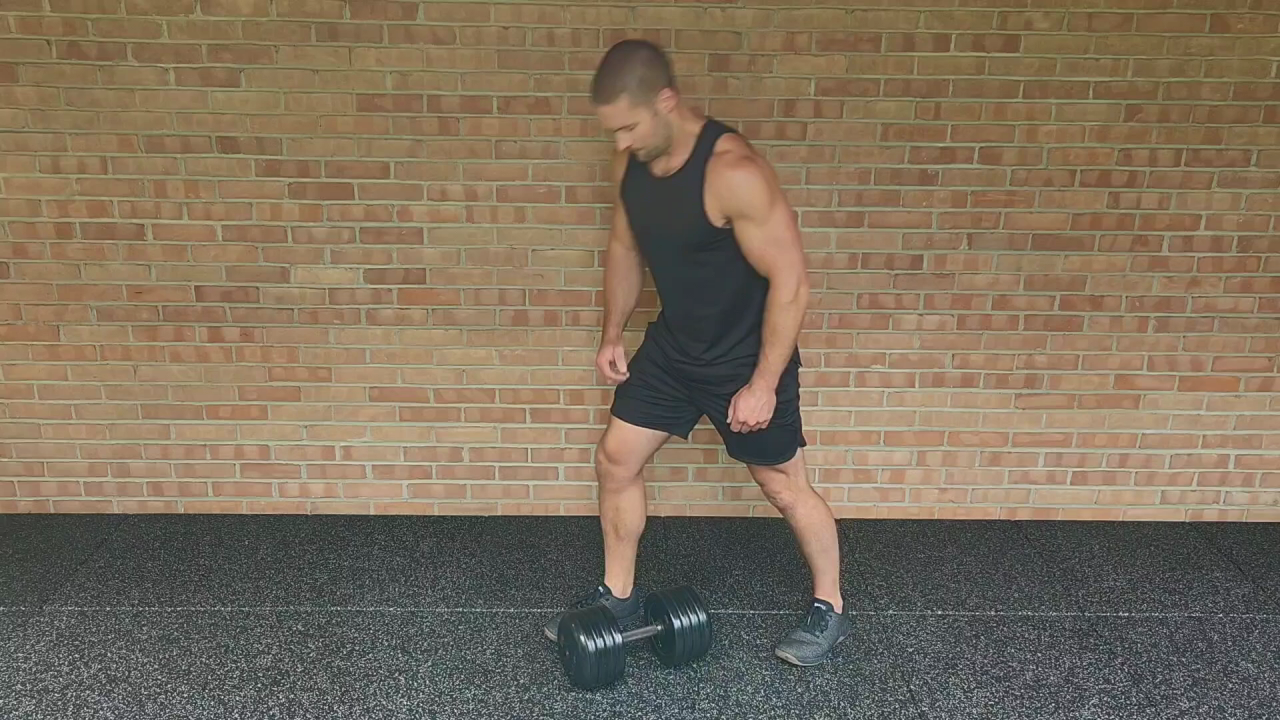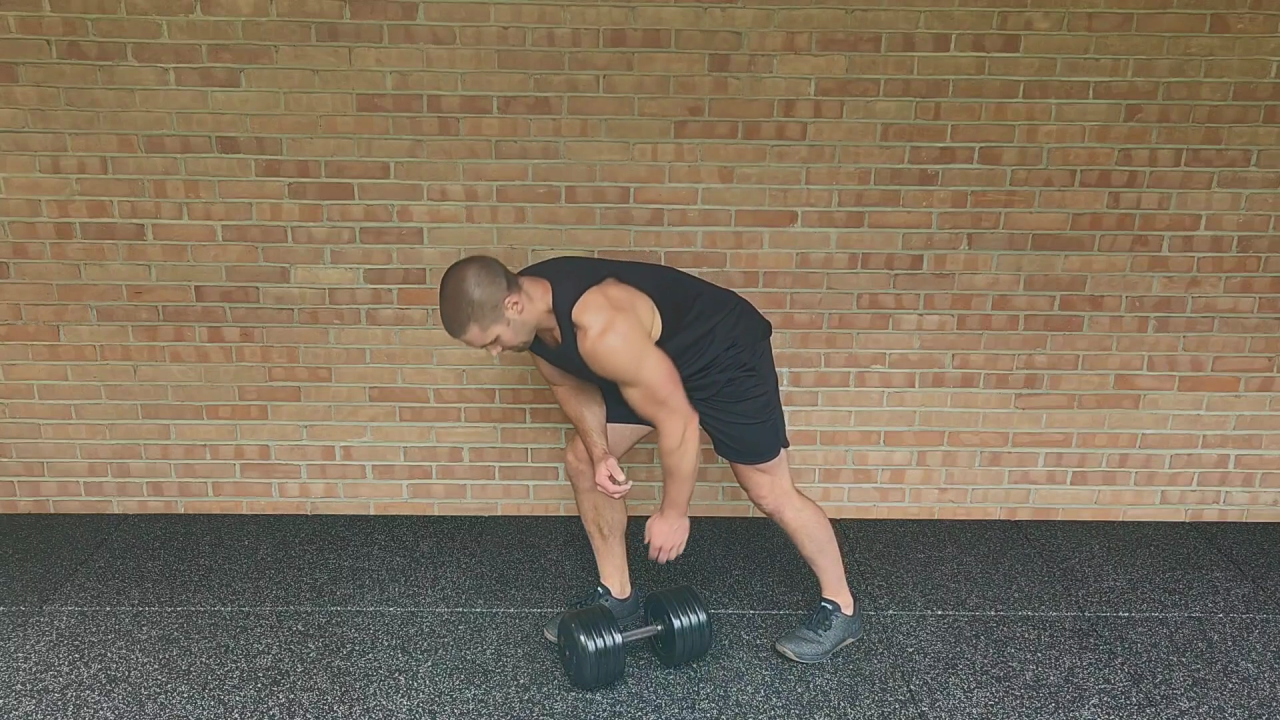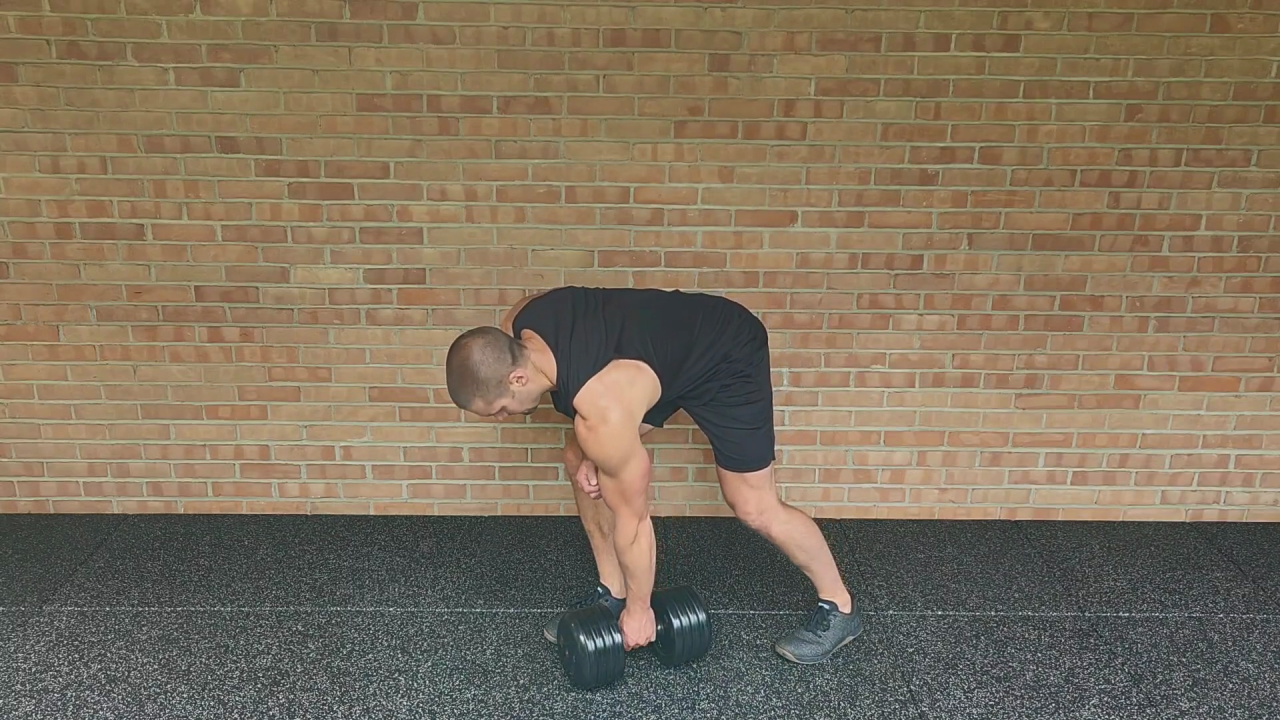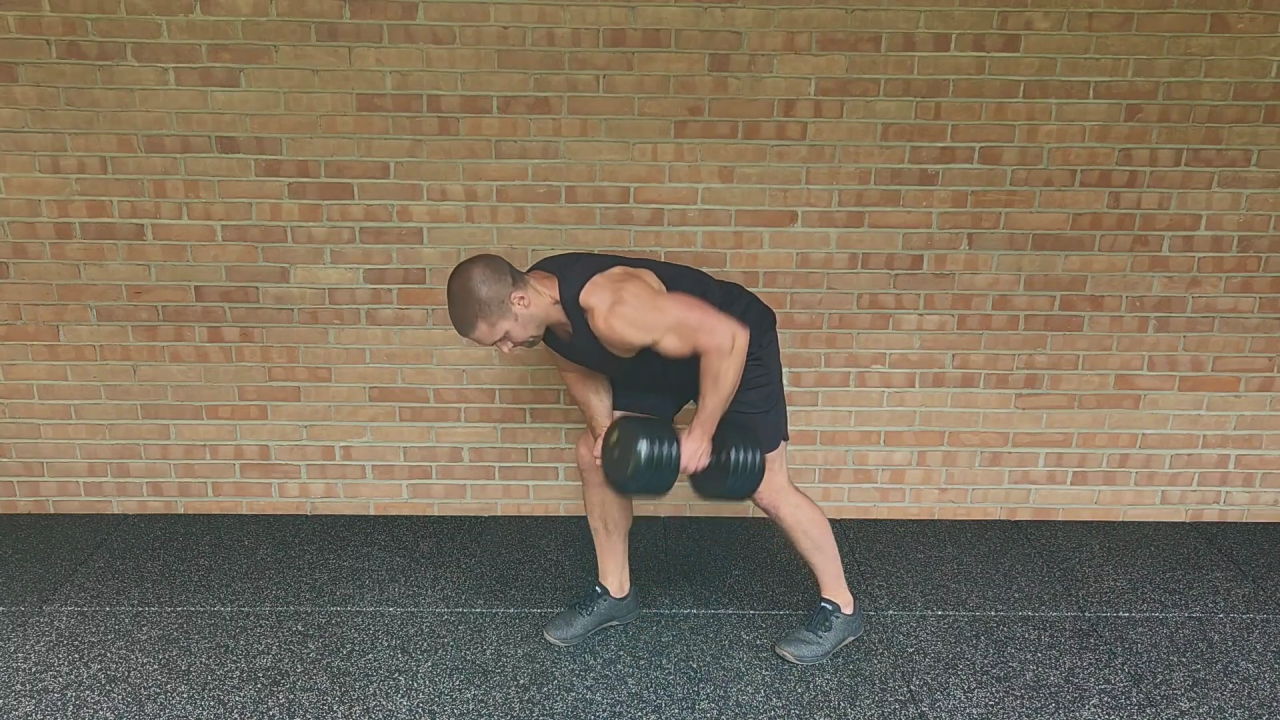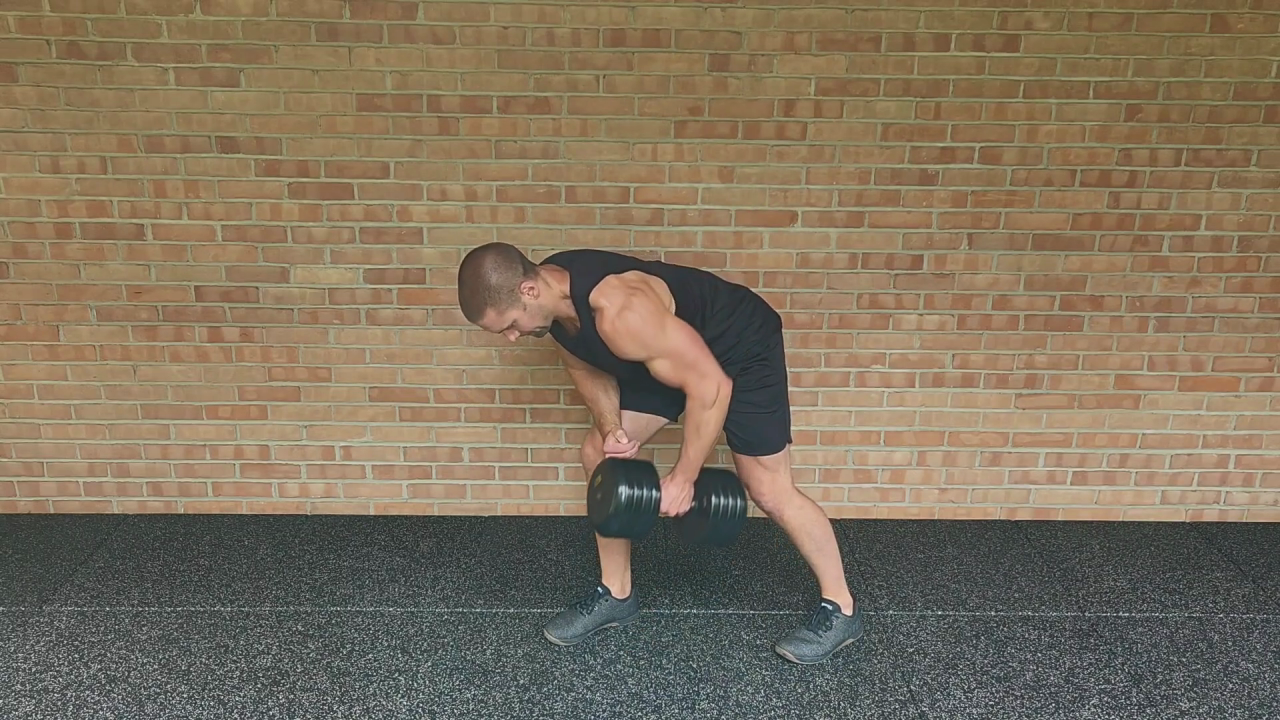
dt=0.7s
person 1, frame 1
left shoulder: (734, 172)
right shoulder: (631, 166)
left elbow: (790, 281)
right elbow: (623, 251)
left wrist: (765, 383)
right wrist: (611, 335)
left hip: (746, 354)
right hip: (673, 345)
left knee: (783, 486)
right knee: (615, 461)
left ankle: (830, 607)
right ankle: (618, 595)
person 1, frame 2
left shoulder: (602, 330)
right shoulder: (525, 311)
left elbow: (678, 422)
right elbow: (569, 383)
left wrist: (672, 514)
right wrist: (600, 452)
left hip: (725, 354)
right hip: (661, 358)
left knee: (770, 492)
right knee: (581, 461)
left ankle: (841, 608)
right ankle: (617, 594)
person 1, frame 3
left shoulder: (601, 406)
right shoulder: (516, 329)
left elbow: (631, 517)
left wrist: (639, 609)
right wrist: (590, 453)
left hip: (727, 357)
right hip: (668, 345)
left knee: (753, 507)
right knee: (580, 461)
left ankle: (839, 608)
right ankle: (611, 593)
person 1, frame 4
left shoulder: (609, 311)
right shoulder: (538, 296)
left elbow: (727, 338)
right elbow: (578, 366)
left wrist: (700, 433)
right wrist: (602, 429)
left hip: (733, 343)
right hip: (663, 350)
left knee: (766, 488)
right knee: (593, 456)
left ankle: (840, 607)
right ankle: (615, 593)
person 1, frame 5
left shoulder: (619, 313)
right shoulder: (552, 292)
left elbow: (712, 386)
right elbow: (586, 364)
left wrist: (682, 478)
right wrist: (610, 427)
left hip: (741, 346)
right hip: (665, 351)
left knee: (769, 491)
right knee: (598, 454)
left ankle: (841, 608)
right ankle: (616, 594)
